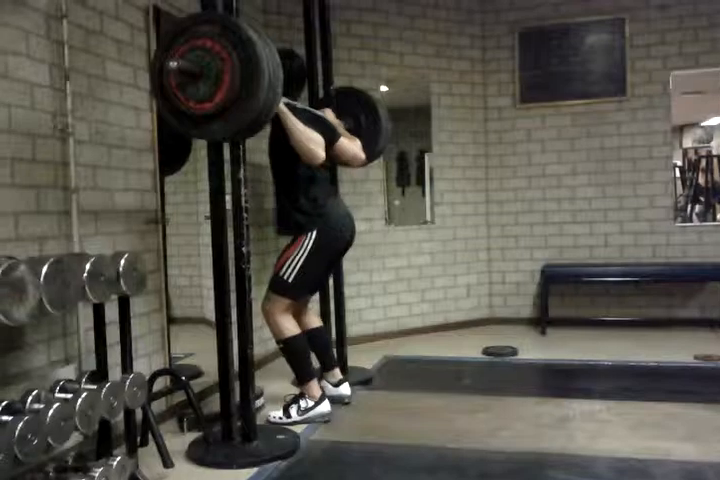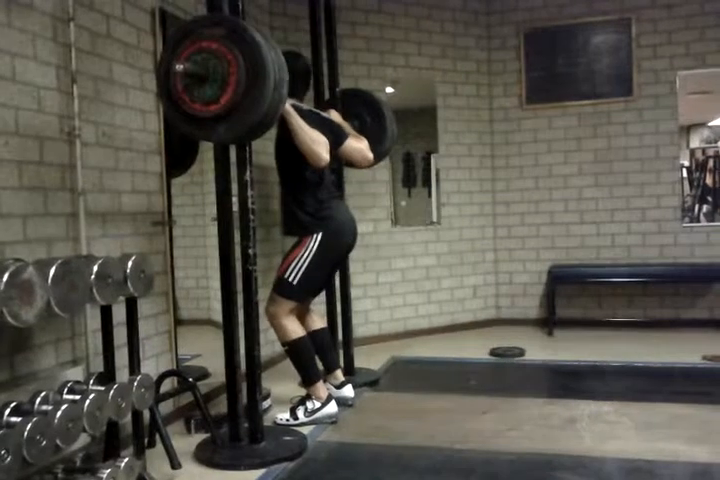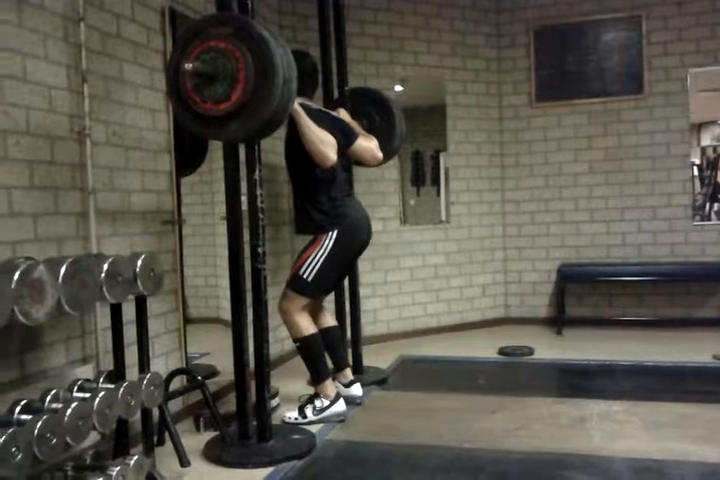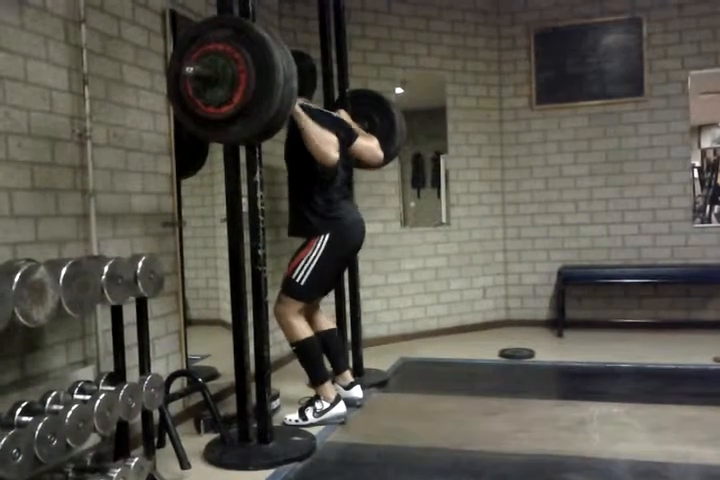
dt=0.4s
person 1, frame 1
left shoulder: (290, 117)
right shoulder: (312, 117)
left elbow: (315, 154)
right elbow: (356, 156)
left wrist: (279, 109)
right wrist: (334, 122)
left hip: (319, 226)
right hip: (337, 221)
left knee: (276, 307)
right knee: (296, 304)
left ankle: (313, 398)
right ankle: (335, 380)
person 1, frame 2
left shoulder: (296, 119)
right shoulder: (319, 119)
left elbow: (320, 156)
right elbow: (364, 156)
left wrist: (286, 110)
right wrist: (341, 123)
left hip: (321, 228)
right hip: (337, 223)
left knee: (279, 309)
right knee: (299, 306)
left ankle: (320, 399)
right ankle: (337, 382)
person 1, frame 3
left shoulder: (306, 118)
right shoulder: (329, 118)
left elbow: (327, 156)
right elbow: (374, 155)
left wrist: (294, 110)
right wrist: (350, 122)
left hip: (338, 227)
right hip: (353, 222)
left knee: (292, 305)
right knee: (312, 303)
left ankle: (327, 397)
right ankle: (346, 381)
person 1, frame 4
left shoulder: (306, 120)
right shoulder: (330, 119)
left elbow: (328, 156)
right elbow: (374, 154)
left wrist: (296, 112)
right wrist: (351, 124)
left hip: (330, 229)
right hip: (346, 224)
left knee: (288, 309)
right knee: (308, 306)
left ankle: (328, 400)
right ankle: (346, 383)
